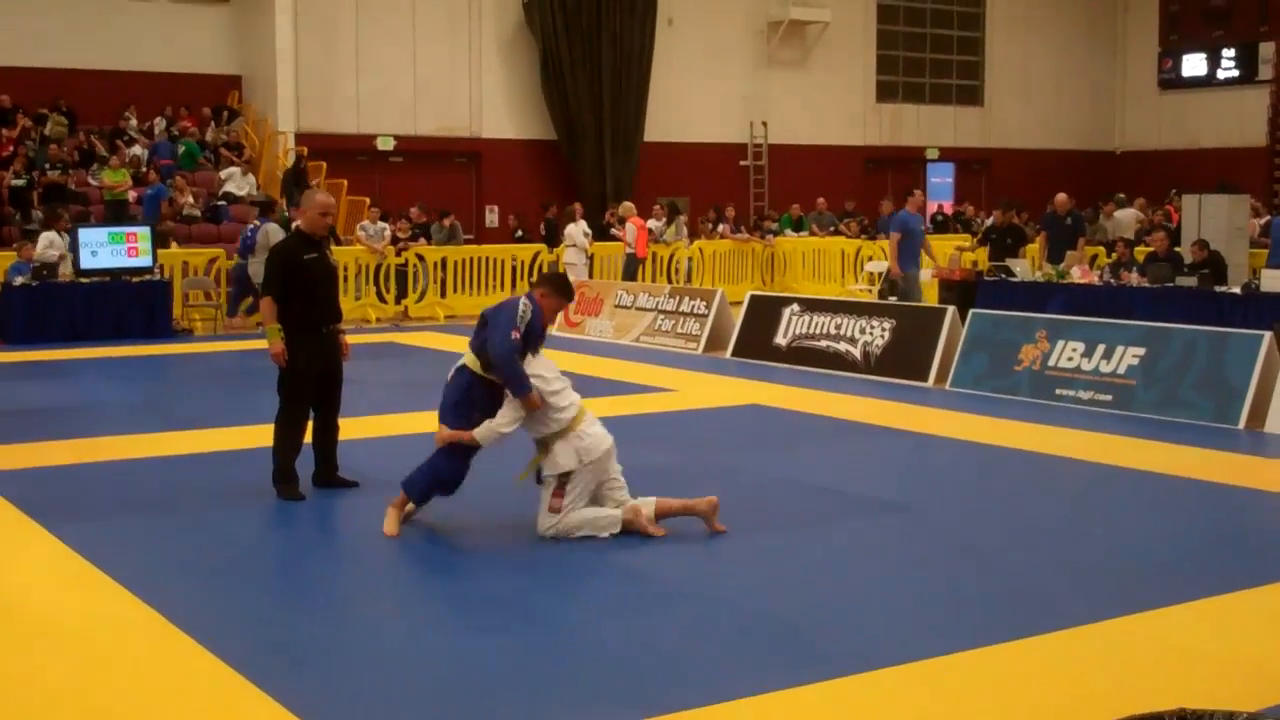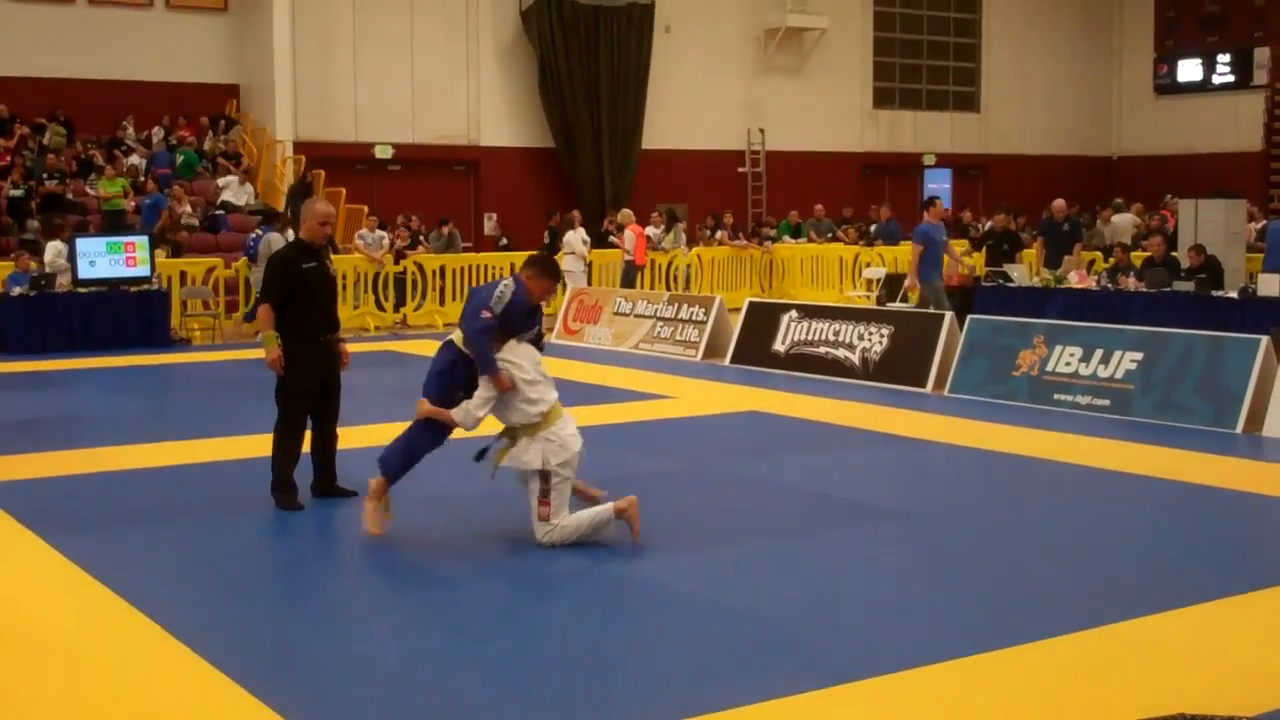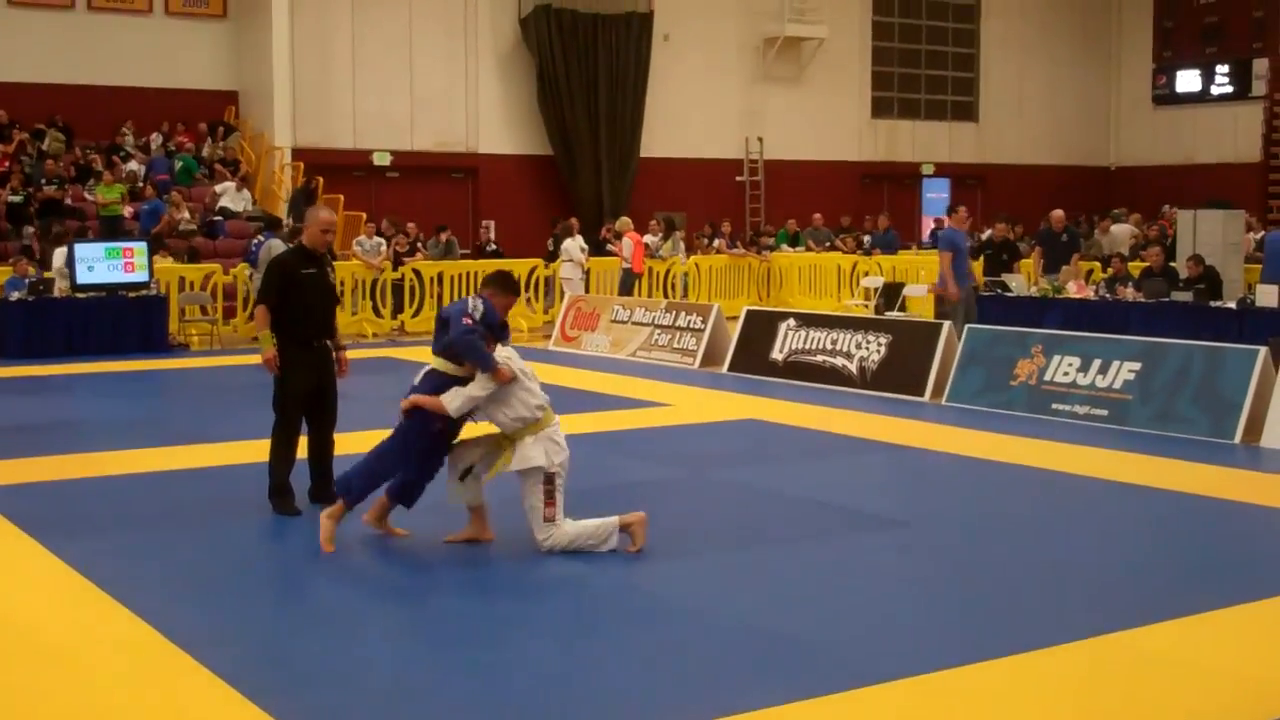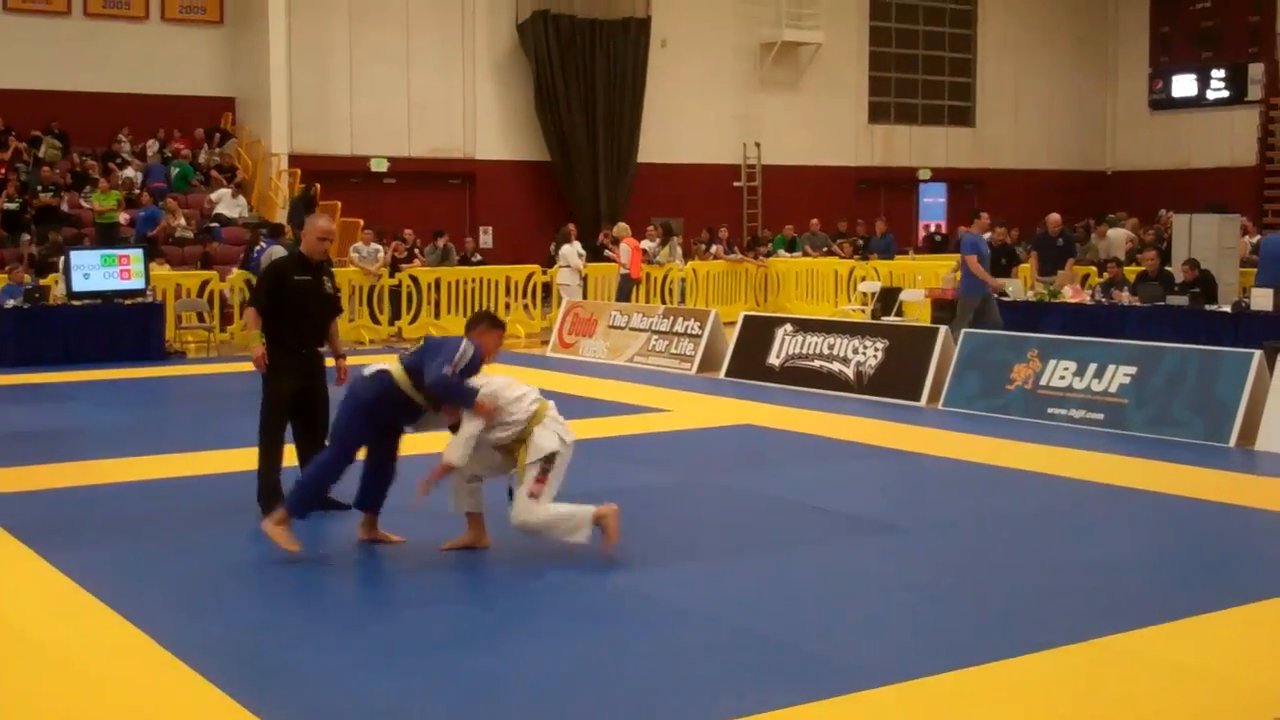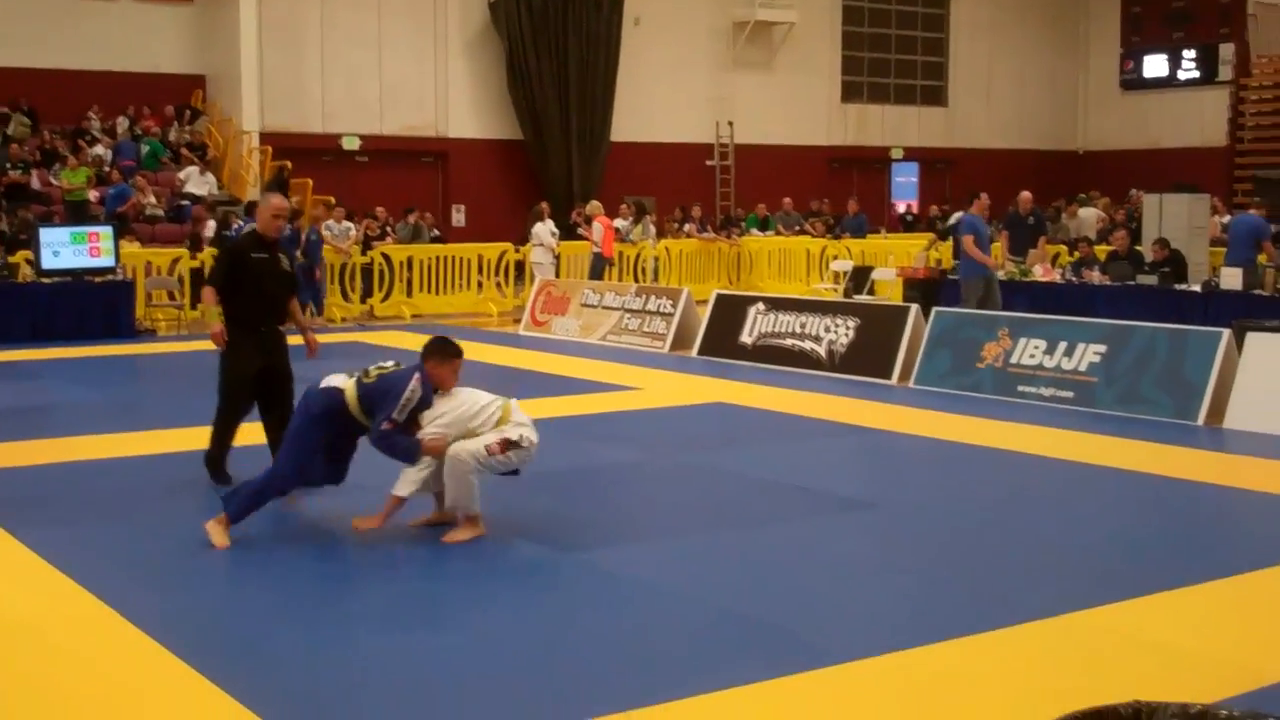
dt=0.2s
person 1, frame 1
left shoulder: (324, 247)
right shoulder: (285, 250)
right elbow: (268, 297)
left wrist: (338, 331)
right wrist: (274, 336)
left hip: (327, 340)
right hip: (299, 342)
left knee: (329, 410)
right knee: (293, 412)
left ankle: (326, 472)
right ankle: (284, 479)
person 1, frame 2
left shoulder: (324, 256)
right shoulder: (284, 259)
right elbow: (266, 304)
left wrist: (338, 340)
right wrist: (270, 343)
left hip: (325, 348)
right hip: (296, 351)
left knee: (327, 419)
right knee: (292, 421)
left ankle: (325, 482)
right ankle: (283, 488)
person 1, frame 3
left shoulder: (326, 264)
right shoulder: (284, 263)
right elbow: (262, 305)
left wrist: (338, 347)
right wrist: (266, 343)
left hip: (321, 353)
right hip: (291, 354)
left knee: (324, 424)
right knee: (287, 424)
left ankle: (322, 488)
right ankle: (280, 493)
person 1, frame 4
left shoulder: (326, 274)
right shoulder: (280, 269)
right elbow: (254, 308)
left wrist: (339, 355)
right wrist: (256, 342)
left hip: (311, 359)
right hip: (280, 359)
left knee: (315, 429)
right knee: (273, 427)
right ankle: (269, 496)
person 1, frame 5
left shoulder: (282, 254)
right shoulder: (237, 249)
left elbow: (289, 297)
right elbow: (211, 286)
left wrist: (305, 330)
right wrist: (215, 319)
left hip: (272, 338)
right hip: (240, 339)
left knee: (280, 406)
right knee: (233, 404)
right ankle: (215, 460)
person 2, frame 1
left shoulder: (535, 320)
right shoulder: (519, 309)
right elbow: (504, 354)
right wrist: (525, 393)
left hip: (490, 392)
right hip: (467, 389)
left knee: (460, 457)
right knee: (453, 453)
left ankle: (412, 500)
right ankle: (399, 505)
person 2, frame 2
left shoulder: (531, 310)
right shoulder: (503, 290)
right elbow: (476, 330)
right wrist: (494, 373)
left hip: (473, 370)
right hip: (454, 364)
left knee: (436, 429)
right knee: (429, 428)
left ankle: (382, 482)
right ankle: (378, 490)
person 2, frame 3
left shoulder: (494, 323)
right shoulder: (473, 307)
right elbow: (464, 338)
right wrist: (494, 369)
right hip: (437, 389)
left knee: (429, 459)
right knee: (398, 451)
left ankle: (379, 514)
right ankle: (335, 512)
person 2, frame 4
left shoulder: (460, 351)
right shoulder: (467, 348)
left elbow: (441, 397)
right elbow: (437, 382)
right wrist: (474, 403)
left hip: (394, 402)
right hip: (374, 393)
left knee: (383, 461)
right knee: (338, 457)
left ankle: (369, 527)
right ankle: (280, 520)
person 2, frame 5
left shoulder: (416, 378)
right shoulder: (413, 386)
left elbow: (398, 423)
right elbow: (382, 435)
right wrist: (422, 447)
left hip: (340, 409)
right hip: (323, 407)
left knee: (331, 471)
right knee: (286, 473)
right ankle: (222, 520)
person 3, frame 1
right shoulder: (535, 362)
left elbow: (498, 429)
left wrist: (451, 436)
left hip: (575, 448)
right hip: (589, 438)
left knee: (551, 526)
right knee: (620, 508)
left ankle: (630, 516)
right ankle: (699, 506)
person 3, frame 2
left shoulder: (498, 364)
right shoulder: (520, 347)
left elbow: (470, 415)
left wrist: (429, 410)
left hip: (549, 443)
right hip: (560, 431)
left knee: (549, 534)
left ankle: (619, 508)
right ankle: (580, 491)
person 3, frame 3
left shoulder: (497, 364)
right shoulder: (500, 355)
left elbow: (456, 404)
left wrist: (416, 400)
left hip: (541, 445)
left knee: (550, 539)
right knee: (460, 457)
left ankle: (627, 521)
right ankle: (479, 527)
person 3, frame 4
right shoulder: (470, 387)
left elbow: (458, 450)
left wrist: (430, 480)
left hip: (548, 435)
left knee: (525, 517)
right knee: (465, 467)
left ankle: (600, 515)
right ankle: (477, 533)
person 3, frame 5
left shoulder: (433, 426)
left elbow: (416, 472)
left wrist: (379, 519)
left hip: (518, 435)
right hip: (495, 428)
left knee: (457, 455)
left ankle: (472, 522)
right ankle: (445, 511)
